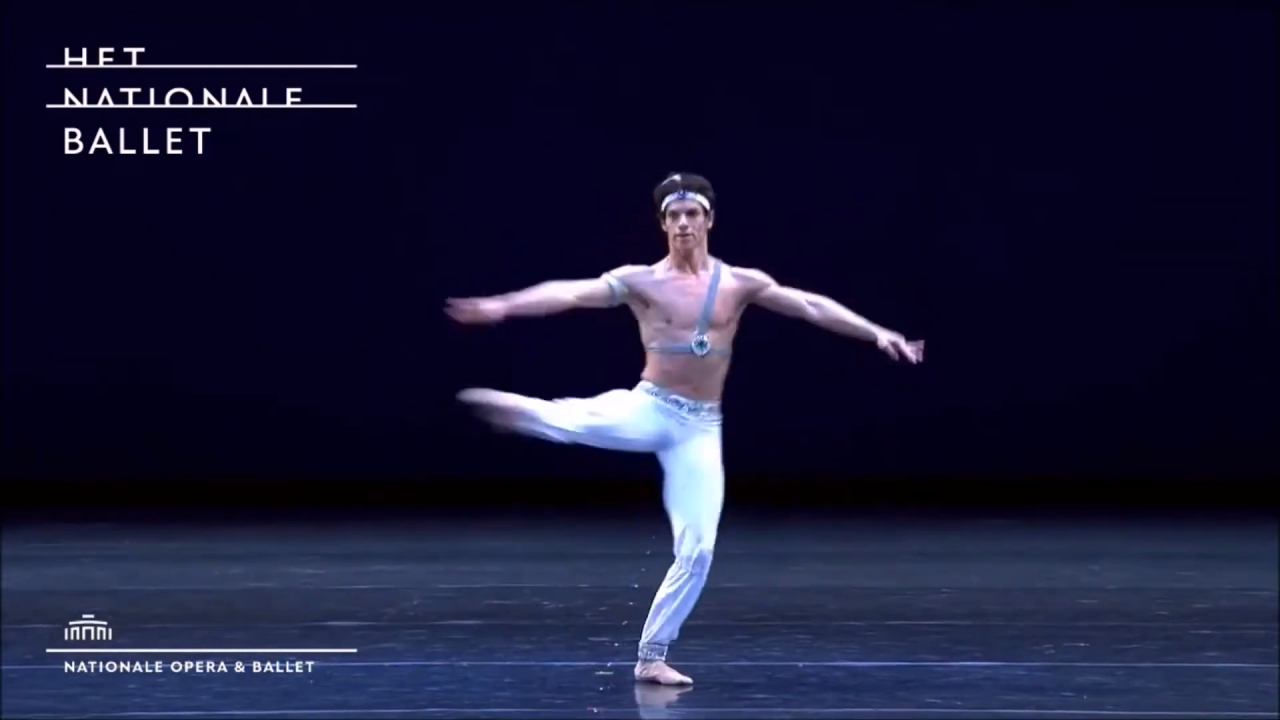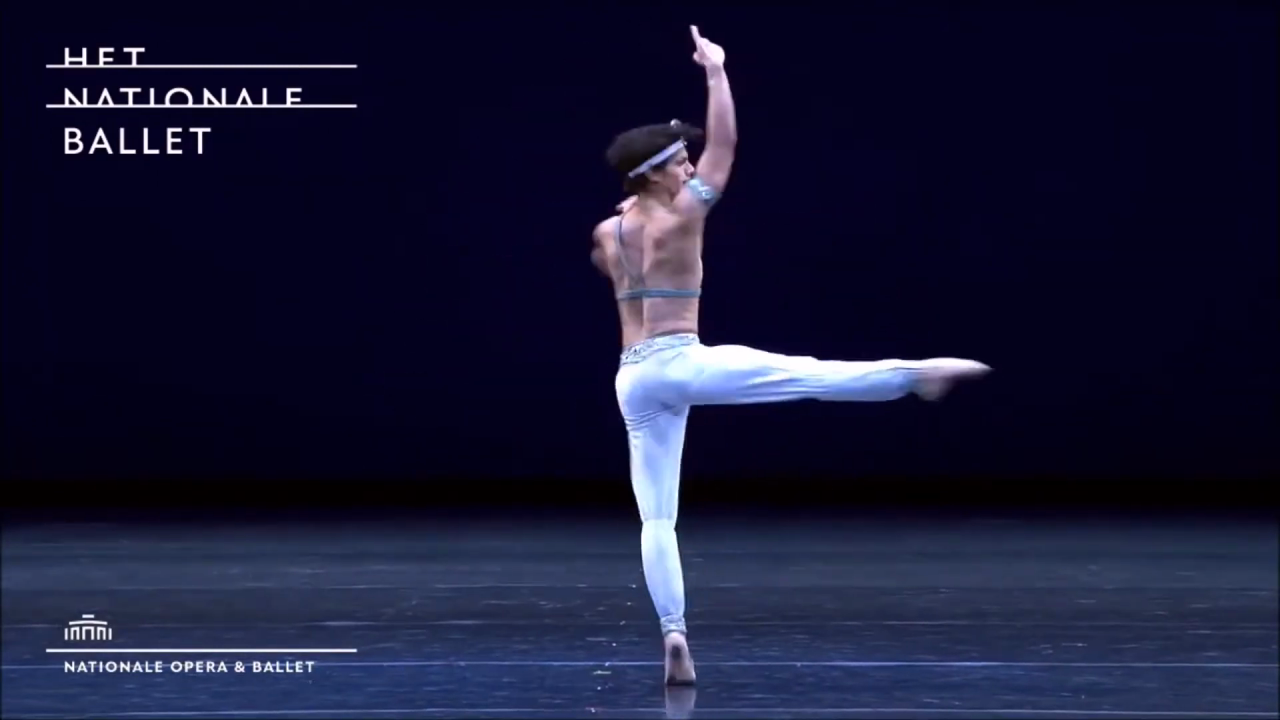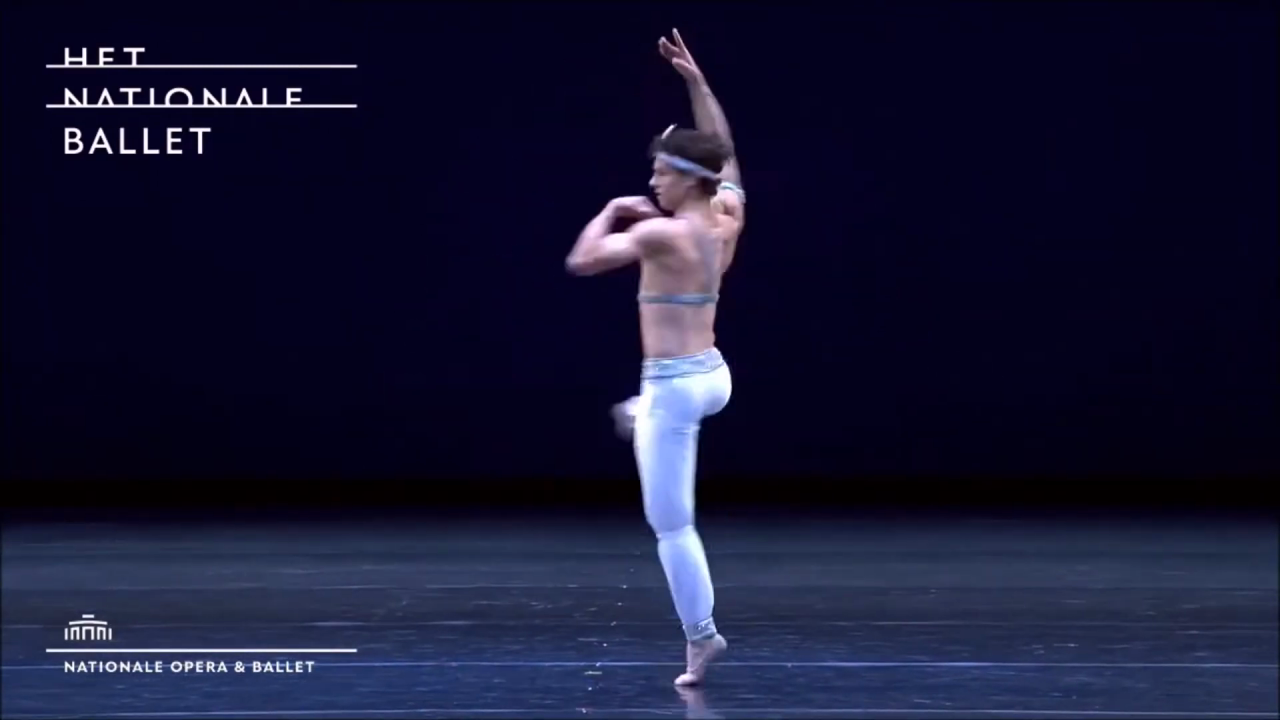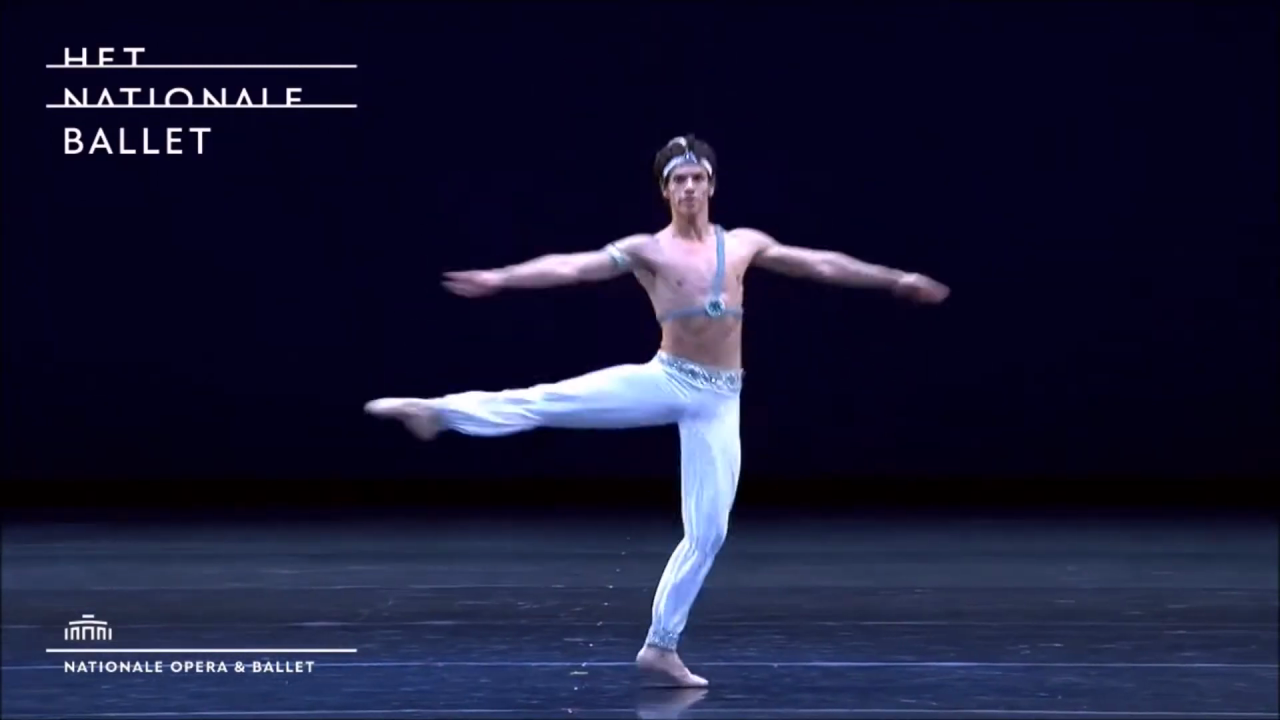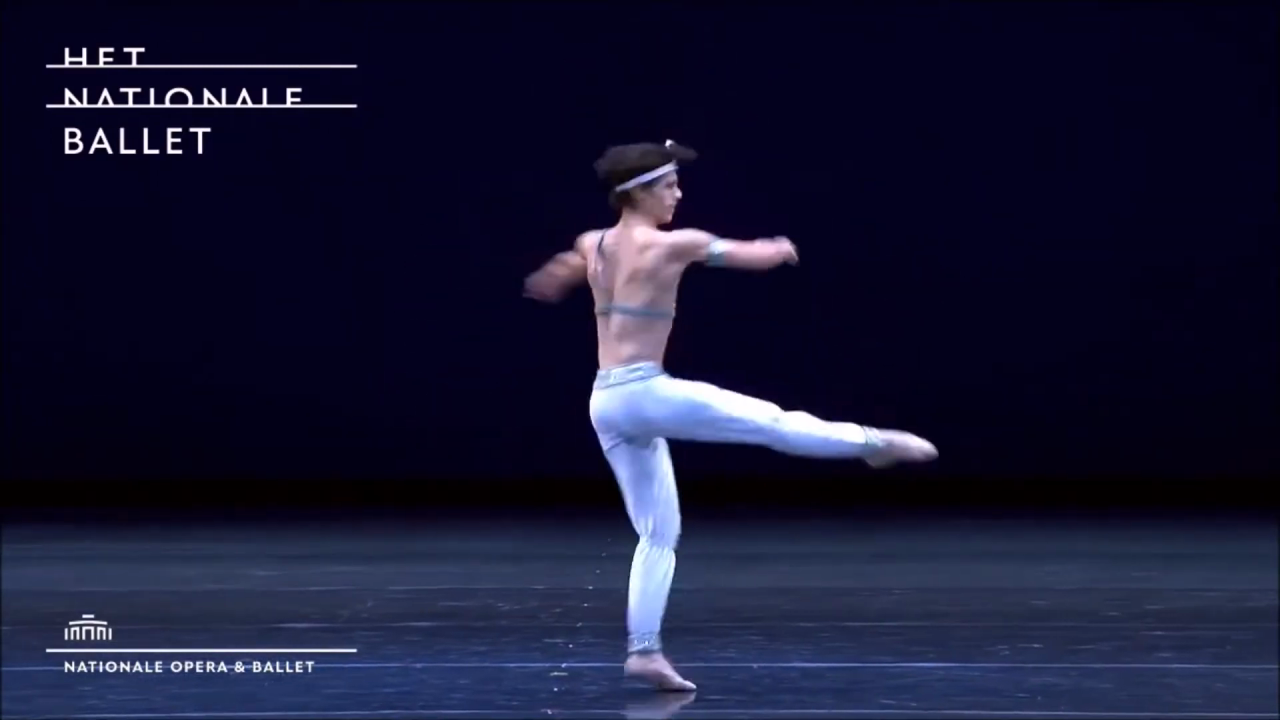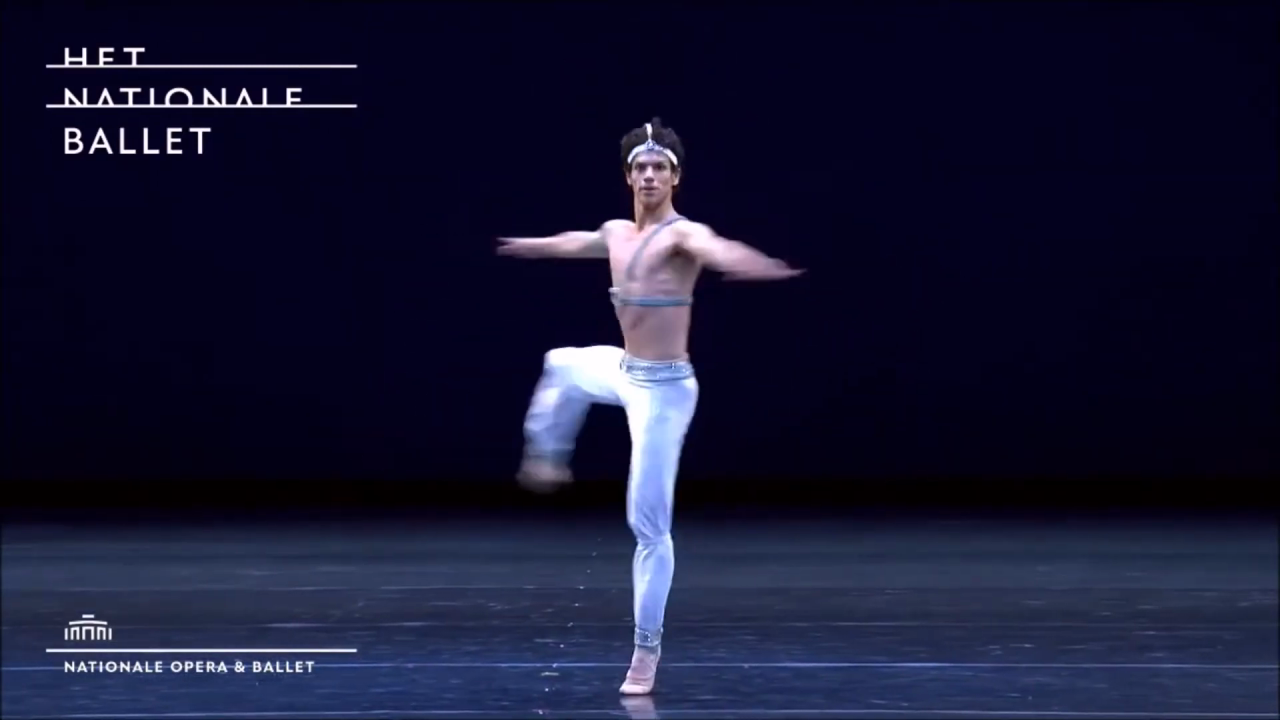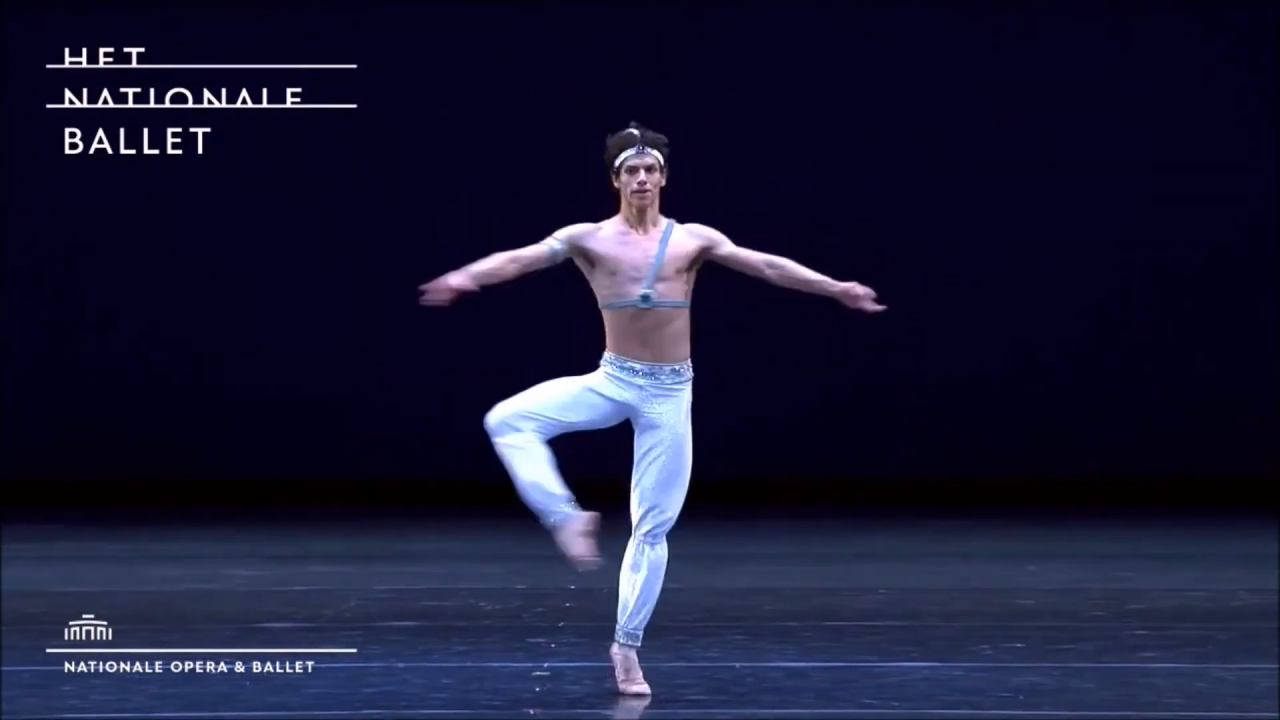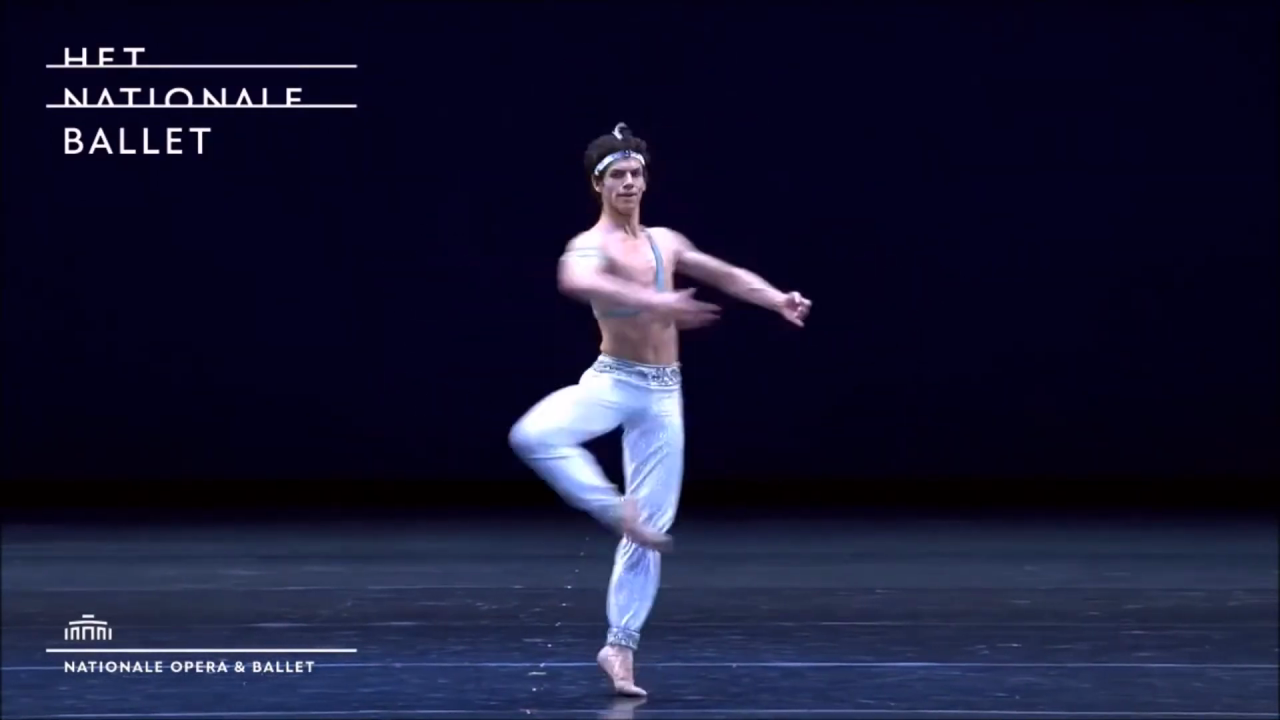
dt=0.4s
person 1, frame 1
left shoulder: (739, 282)
right shoulder: (640, 280)
left elbow: (814, 306)
right elbow: (568, 291)
left wrist: (880, 333)
right wrist: (500, 306)
left hip: (699, 428)
right hip: (647, 409)
left knee: (697, 552)
left ankle: (650, 656)
person 1, frame 2
left shoulder: (609, 232)
right shoulder: (680, 218)
right elbow: (723, 145)
right wrist: (716, 68)
left hip: (634, 380)
right hip: (688, 365)
left knee: (656, 519)
right knee: (821, 372)
left ankle: (673, 635)
right ankle: (925, 371)
person 1, frame 3
left shoulder: (664, 232)
right shoulder: (726, 217)
left elbow: (585, 260)
right elbow: (724, 150)
left wrist: (614, 212)
right wrist: (698, 79)
left hip: (674, 385)
right hip: (707, 375)
left knee: (671, 523)
left ankle: (700, 638)
person 1, frame 4
left shoulder: (745, 243)
right shoulder: (644, 249)
left elbow: (819, 262)
right elbow: (568, 266)
left wrist: (899, 279)
right wrist: (493, 277)
left hip: (718, 400)
right hip: (663, 381)
left knee: (707, 534)
right knee: (543, 401)
left ankle: (661, 646)
right ankle: (434, 411)
person 1, frame 5
left shoulder: (594, 243)
right shoulder: (673, 243)
left elbow: (556, 275)
right elbow: (749, 255)
left wrist: (550, 278)
right wrist: (778, 248)
left hip: (612, 404)
right hip: (637, 394)
left knee: (658, 533)
right knee: (773, 421)
left ankle: (645, 652)
right ankle: (882, 442)
person 1, frame 6
left shoulder: (687, 231)
right shoulder: (616, 233)
left elbow: (727, 253)
right elbow: (586, 243)
left wrist: (748, 262)
right wrist: (542, 242)
left hip: (662, 390)
right hip: (629, 373)
left knee: (649, 527)
left ankle: (646, 650)
right ankle: (546, 453)
person 1, frame 7
left shoulder: (691, 237)
right shoulder: (585, 237)
left elbow: (765, 265)
right elbow: (515, 262)
left wrist: (838, 287)
right wrist: (461, 277)
left hip: (669, 391)
right hip: (610, 381)
left knee: (652, 531)
right knee: (506, 420)
left ankle: (626, 647)
right ankle: (568, 519)
person 1, frame 8
left shoulder: (663, 240)
right shoulder: (587, 245)
left elbow: (725, 273)
right elbow: (580, 283)
left wrist: (778, 297)
right wrist: (658, 301)
left hip: (659, 394)
right hip: (609, 383)
left knee: (651, 533)
right knee: (535, 437)
left ankle: (620, 646)
right ankle: (626, 512)
